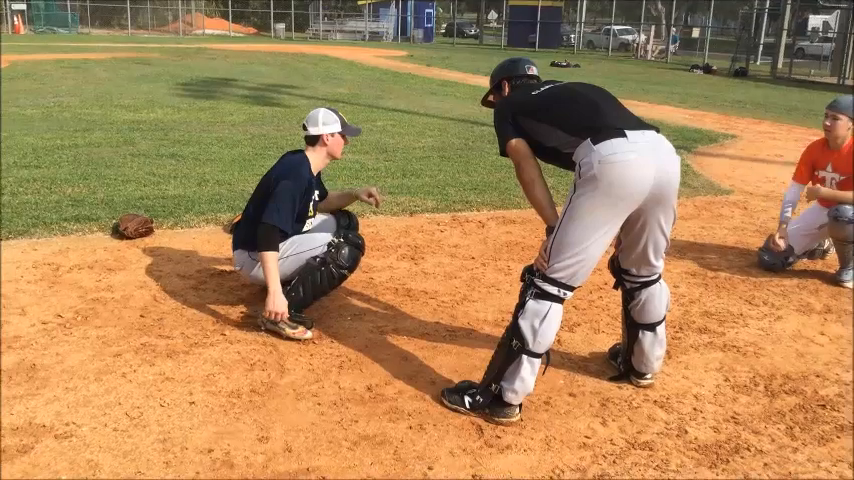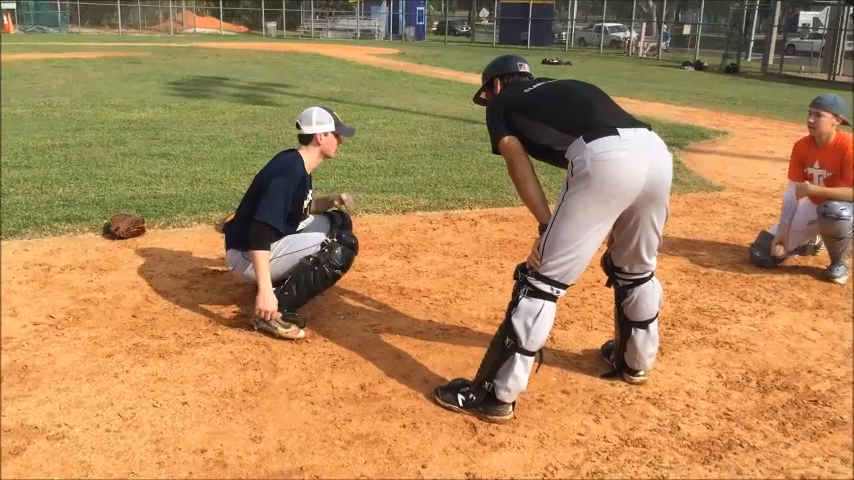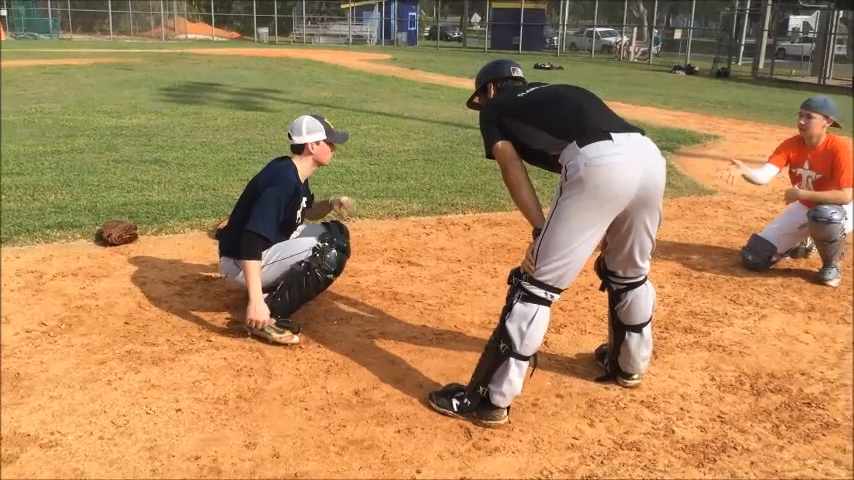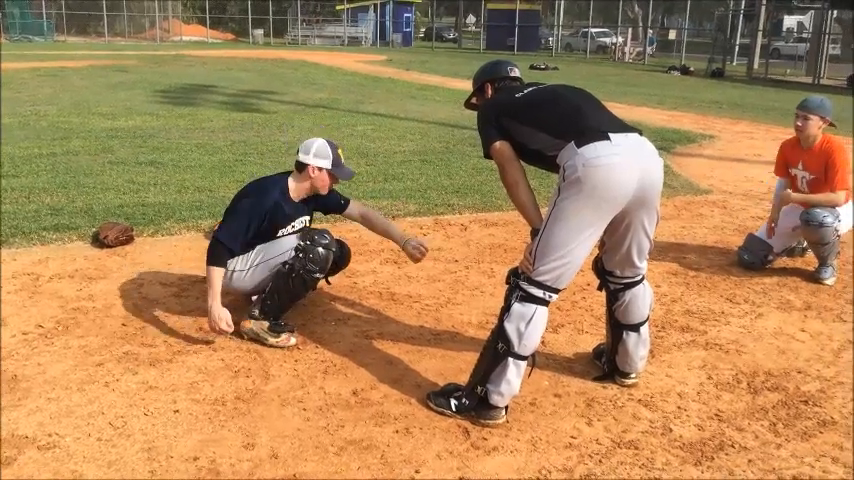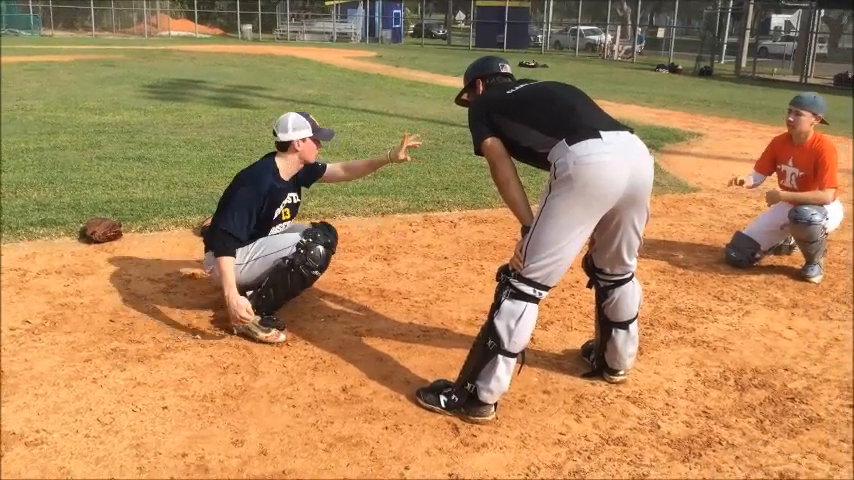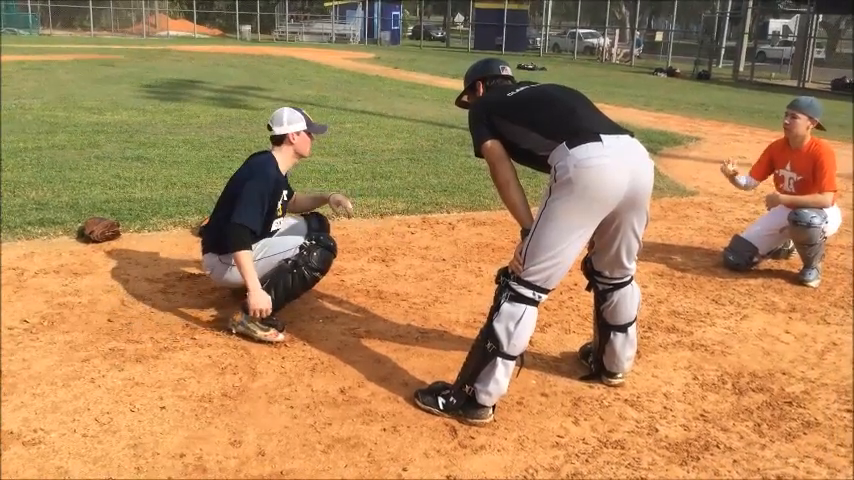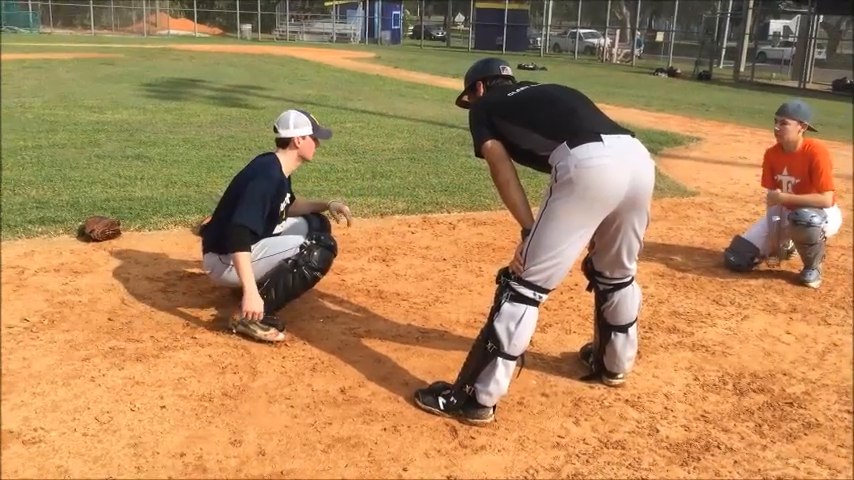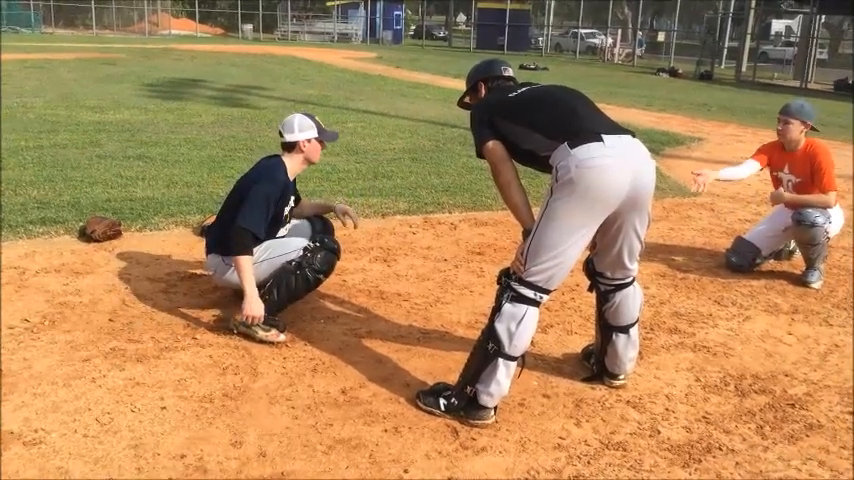
dt=0.4s
person 1, frame 1
left shoulder: (508, 105)
right shoulder: (574, 91)
left elbow: (526, 164)
left wrist: (554, 229)
left hip: (614, 162)
right hip: (663, 154)
left knee: (549, 281)
right knee: (644, 270)
left ankle: (501, 396)
right ankle: (642, 364)
person 1, frame 2
left shoulder: (501, 103)
right shoulder: (567, 88)
left elbow: (518, 162)
left wrist: (547, 226)
left hip: (606, 160)
right hip: (656, 152)
left knee: (542, 280)
right knee: (636, 268)
left ankle: (494, 394)
right ankle: (635, 361)
person 1, frame 3
left shoulder: (495, 107)
right shoulder: (560, 93)
left elbow: (512, 167)
left wrist: (541, 231)
left hip: (600, 165)
right hip: (649, 157)
left knee: (536, 284)
right knee: (630, 271)
left ankle: (488, 398)
right ankle: (629, 363)
person 1, frame 4
left shoulder: (492, 108)
right shoulder: (558, 93)
left elbow: (510, 167)
left wrist: (539, 231)
left hip: (597, 165)
right hip: (646, 157)
left knee: (534, 283)
right knee: (626, 271)
left ankle: (486, 398)
right ankle: (626, 363)
person 1, frame 5
left shoulder: (484, 104)
right shoulder: (549, 90)
left elbow: (501, 164)
left wrist: (530, 229)
right wrist: (592, 224)
left hip: (589, 163)
right hip: (637, 155)
left knee: (525, 281)
right knee: (617, 268)
left ankle: (476, 395)
right ankle: (615, 360)
person 1, frame 6
left shoulder: (484, 106)
right shoulder: (548, 92)
left elbow: (501, 166)
left wrist: (529, 231)
left hip: (589, 166)
right hip: (637, 159)
left knee: (524, 284)
right knee: (615, 272)
left ankle: (474, 397)
right ankle: (612, 363)
person 1, frame 7
left shoulder: (484, 106)
right shoulder: (550, 93)
left elbow: (502, 168)
left wrist: (530, 231)
left hip: (589, 167)
right hip: (638, 159)
left knee: (525, 285)
right knee: (616, 272)
left ankle: (475, 398)
right ankle: (613, 363)
person 1, frame 8
left shoulder: (485, 107)
right shoulder: (551, 93)
left elbow: (503, 168)
left wrist: (531, 232)
left hip: (591, 166)
right hip: (638, 159)
left knee: (526, 285)
right knee: (617, 272)
left ankle: (476, 398)
right ankle: (615, 364)
person 2, frame 1
left shoulder: (309, 167)
right shoulder: (296, 173)
left elbow: (324, 203)
right elbow: (268, 234)
left wrist: (356, 194)
right wrist: (275, 292)
left hip: (281, 242)
right hip: (256, 257)
left knee: (344, 222)
right knee: (349, 246)
left ankle: (290, 282)
right ankle: (282, 312)
person 2, frame 2
left shoulder: (300, 166)
right shoulder: (290, 171)
left elbow: (304, 208)
right elbow: (260, 233)
left wrist: (331, 202)
right wrist: (265, 290)
right hip: (248, 257)
left knee: (339, 222)
right knee: (343, 245)
left ankle: (283, 282)
right ankle: (273, 312)
person 2, frame 3
left shoulder: (295, 175)
right shoulder: (279, 181)
left elbow: (307, 212)
right elbow: (252, 241)
left wrist: (332, 204)
right wrist: (256, 301)
right hip: (242, 264)
left knee: (335, 233)
right knee: (335, 250)
left ankle: (274, 288)
right ankle: (267, 318)
person 2, frame 4
left shoulder: (314, 192)
right shoulder: (264, 197)
left elbow: (363, 213)
right elbow: (218, 250)
left wrist: (406, 240)
right wrist: (215, 306)
left hip: (267, 260)
right hip: (239, 269)
left knee: (340, 252)
right knee: (321, 246)
left ankle: (279, 290)
right ankle: (262, 317)
person 2, frame 5
left shoulder: (297, 168)
right shoulder: (259, 182)
left elbow: (341, 171)
right elbow: (224, 241)
left wrist: (388, 158)
right wrist: (231, 296)
left hip: (260, 248)
right hip: (233, 259)
left knee: (324, 234)
right knee: (316, 249)
left ankle: (272, 283)
right ankle: (253, 315)
person 2, frame 6
left shoulder: (275, 166)
right shoulder: (264, 173)
left elbow: (290, 203)
right elbow: (238, 236)
left wrist: (327, 197)
right wrist: (255, 290)
right hip: (226, 259)
left knee: (316, 225)
right knee: (321, 248)
left ankle: (264, 282)
right ankle: (250, 315)
person 2, frame 7
left shoulder: (278, 169)
right shoulder: (267, 175)
left elbow: (288, 206)
right elbow: (238, 236)
left wrist: (327, 205)
right wrist: (251, 292)
right hip: (226, 260)
left knee: (317, 225)
right knee: (322, 248)
left ankle: (261, 283)
right ankle: (250, 316)
person 2, frame 8
left shoulder: (283, 172)
right shoulder: (272, 179)
left elbow: (295, 209)
right elbow: (240, 239)
left wrist: (333, 207)
right wrist: (251, 296)
right hip: (229, 261)
left knee: (320, 228)
right knee: (325, 251)
left ankle: (264, 284)
right ankle: (255, 317)
person 3, frame 1
right shoulder: (814, 149)
right elbow: (795, 190)
left wrist: (823, 192)
right wrist: (782, 226)
right hip: (822, 209)
right knee: (770, 259)
right ankle: (820, 245)
person 3, frame 2
right shoulder: (801, 146)
right elbow: (793, 191)
left wrist: (813, 189)
right wrist: (783, 231)
right hip: (813, 206)
left knee: (834, 212)
right knee: (762, 255)
right ankle: (810, 242)
person 3, frame 3
right shoulder: (790, 145)
right elbow: (765, 174)
left wrist: (801, 194)
right wrist: (743, 171)
right hip: (804, 208)
left knee: (824, 216)
right knee: (754, 258)
left ankle: (832, 264)
right ankle: (803, 244)
person 3, frame 4
left shoulder: (834, 149)
right shoulder: (787, 146)
left elbow: (839, 198)
left wrist: (794, 197)
right wrist: (775, 212)
left hip: (836, 211)
right hip: (800, 208)
left knee: (815, 219)
right knee: (750, 258)
left ankle: (828, 263)
right ankle: (798, 244)
person 3, frame 5
left shoulder: (824, 147)
right shoulder: (778, 142)
left elbow: (827, 196)
right elbow: (758, 175)
left wrist: (782, 196)
right wrist: (746, 180)
left hip: (822, 209)
right hip: (787, 206)
left knee: (804, 217)
right knee: (736, 255)
left ankle: (815, 261)
right ankle: (785, 242)
person 3, frame 6
left shoulder: (822, 152)
right shoulder: (775, 148)
left elbow: (827, 200)
right elbow: (752, 182)
left wrist: (782, 198)
right wrist: (733, 176)
left hip: (822, 214)
right hip: (786, 211)
left knee: (804, 219)
right knee: (735, 259)
left ankle: (813, 265)
right ankle: (783, 246)
person 3, frame 7
left shoulder: (816, 152)
right shoulder: (771, 154)
left elbow: (827, 199)
right elbow: (771, 198)
left wrist: (783, 198)
right wrist: (773, 237)
left hip: (823, 214)
right hip: (786, 211)
left knee: (804, 219)
right knee: (736, 259)
left ankle: (813, 265)
right ankle: (785, 247)
person 3, frame 8
left shoulder: (818, 152)
right shoulder: (771, 149)
left elbow: (830, 200)
right elbow: (745, 169)
left wrist: (787, 197)
right wrist: (713, 175)
left hip: (824, 214)
right hip: (788, 211)
left knee: (807, 220)
right knee: (736, 260)
left ankle: (815, 266)
right ankle: (786, 246)
